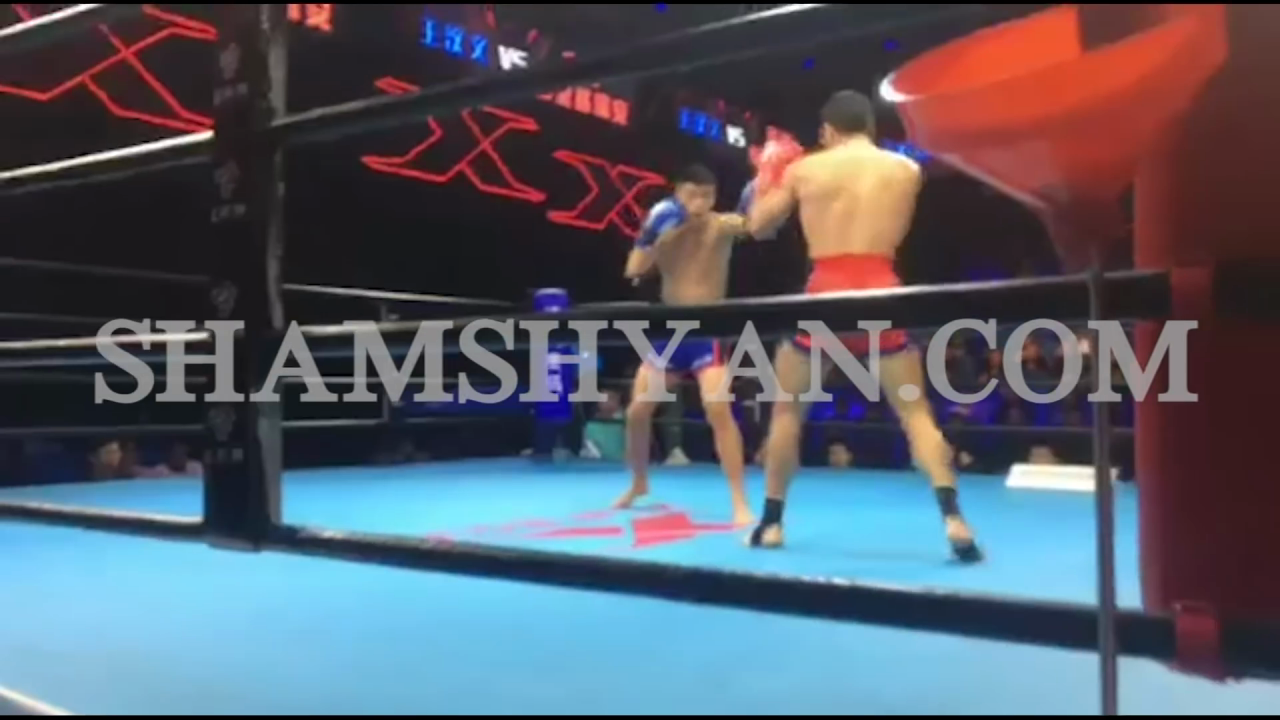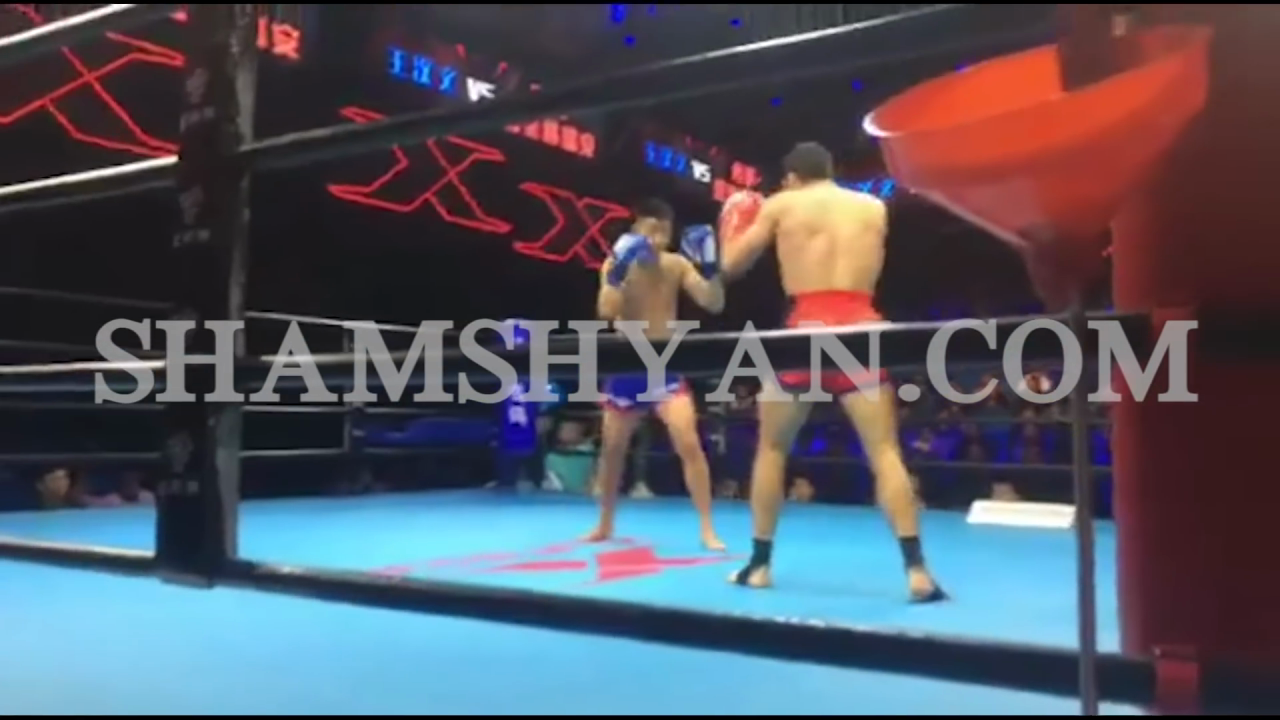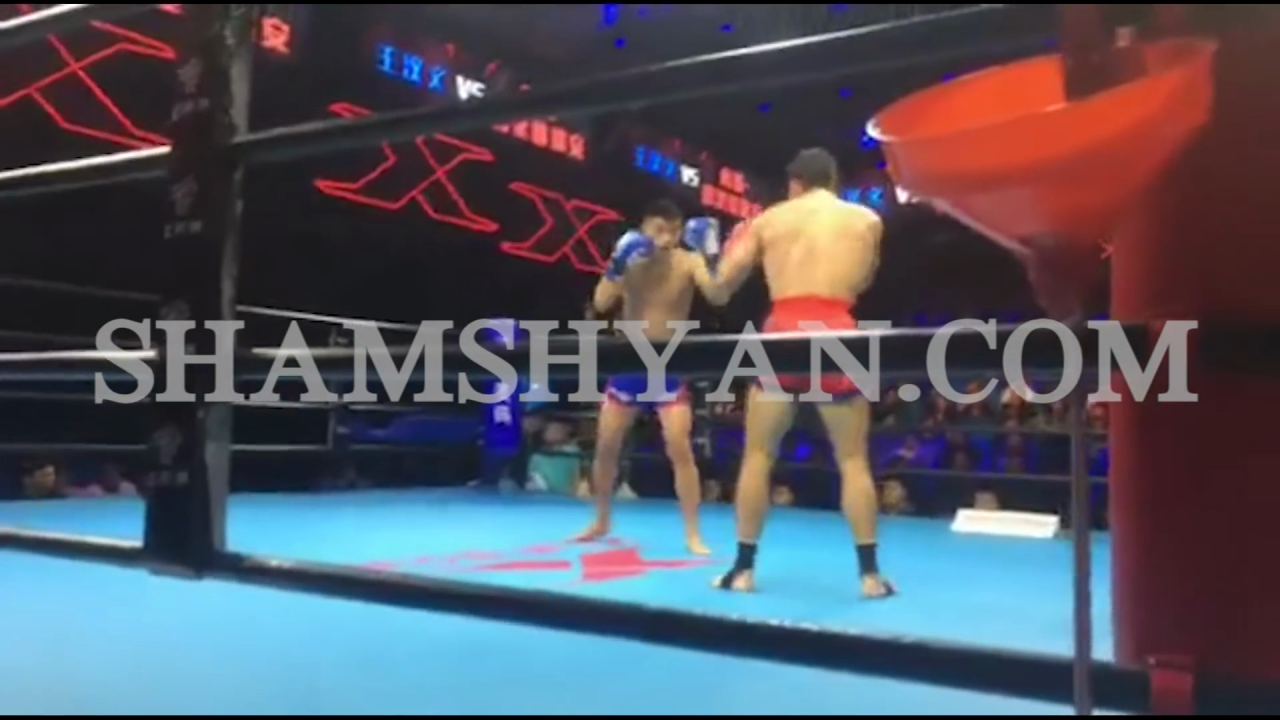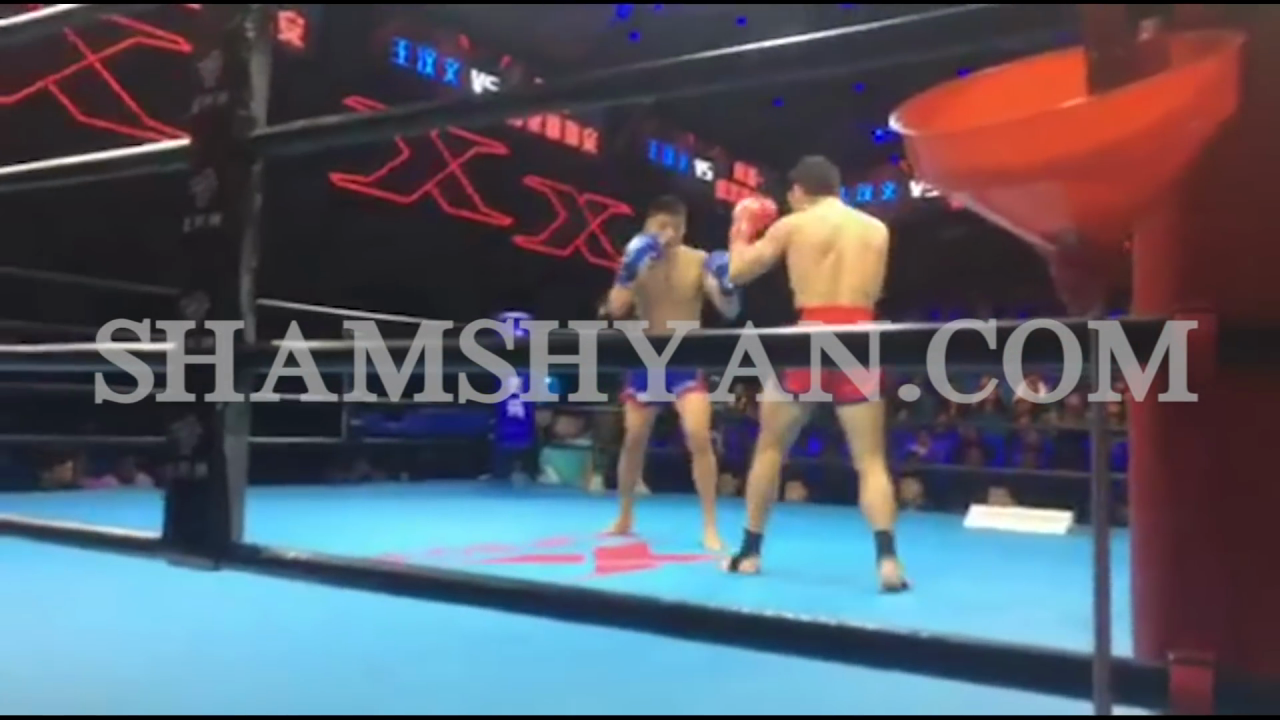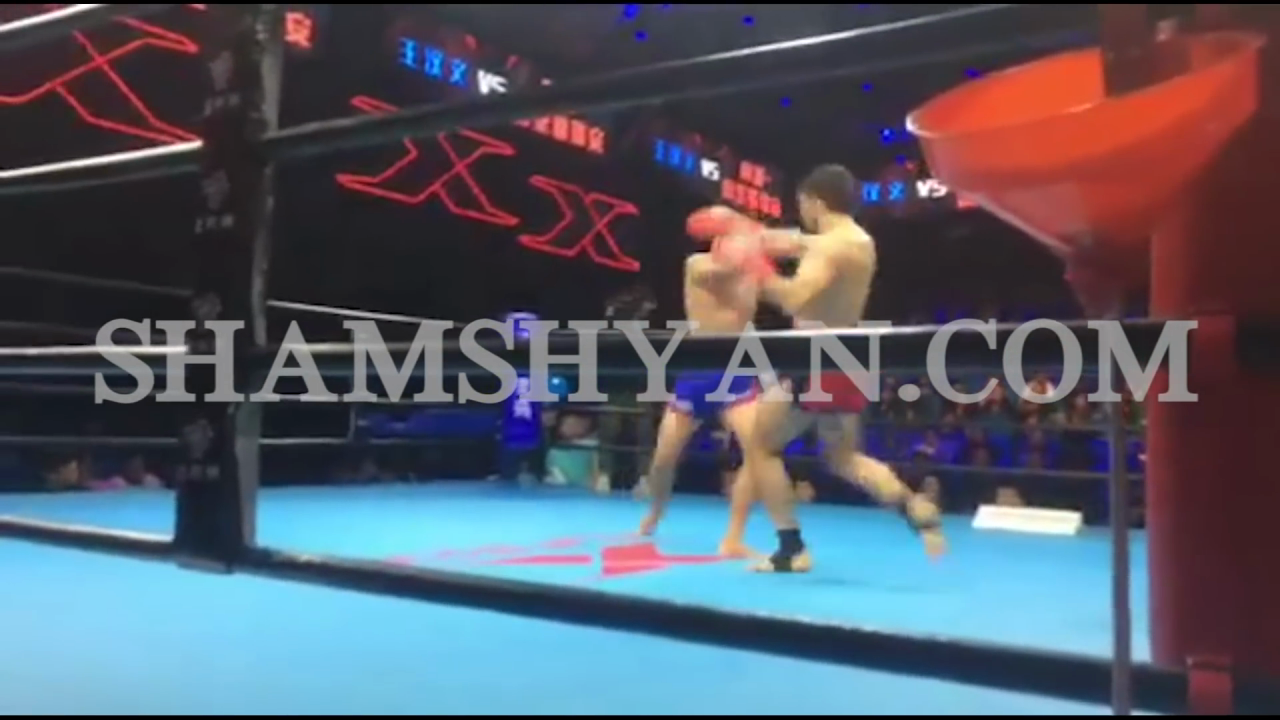
dt=0.4s
person 1, frame 1
left shoulder: (804, 168)
right shoulder: (906, 169)
left elbow: (757, 226)
left wrist: (768, 179)
left hip: (826, 295)
right hip: (879, 295)
left knee: (787, 410)
right knee: (916, 413)
left ankle: (773, 523)
right ankle: (953, 519)
person 1, frame 2
left shoulder: (780, 207)
right shoulder: (874, 210)
left elbow: (732, 265)
left wrist: (732, 227)
left hip: (806, 331)
right hip: (859, 329)
left knee: (771, 448)
right knee: (885, 454)
left ankle: (759, 564)
right ankle: (916, 569)
person 1, frame 3
left shoulder: (770, 219)
right shoulder: (867, 220)
left elbow: (723, 283)
left wrist: (736, 247)
left hip: (783, 333)
right hip: (835, 335)
left knee: (758, 456)
right knee: (853, 461)
left ankle: (743, 567)
right ankle: (870, 573)
person 1, frame 4
left shoulder: (791, 226)
right shoulder: (878, 230)
left elbow: (737, 273)
left wrist: (741, 231)
left knee: (770, 449)
right knee: (871, 463)
left ankle: (749, 552)
right ankle: (888, 559)
person 1, frame 5
left shoulder: (832, 247)
right shoulder: (856, 241)
left elbow: (795, 300)
right elbow: (789, 244)
left wrist: (753, 266)
right wrist: (744, 233)
left knee: (761, 450)
right knee: (844, 460)
left ankle: (792, 550)
right ankle: (915, 509)
person 2, frame 1
left shoulder: (723, 226)
right shoulder: (666, 230)
right elbow: (632, 271)
right wrist: (650, 234)
left hip: (707, 333)
left knee: (719, 412)
right knee: (636, 413)
left ankle: (740, 503)
right ankle: (638, 484)
person 2, frame 2
left shoulder: (678, 264)
right shoulder: (615, 263)
left elbow: (715, 304)
right elbow: (606, 312)
left wrist: (709, 266)
right wrist: (620, 269)
right hip: (626, 369)
left knee: (688, 444)
right knee: (611, 449)
left ankle: (707, 530)
right ankle: (605, 524)
person 2, frame 3
left shoulder: (688, 262)
right shoulder: (630, 259)
right elbow: (601, 304)
right wrist: (618, 265)
left knee: (680, 449)
right knee: (606, 445)
left ankle: (693, 535)
right ankle: (601, 521)
person 2, frame 4
left shoulder: (698, 261)
right shoulder: (638, 260)
left elbow: (729, 312)
right elbow: (615, 309)
left wrist: (727, 289)
right wrist: (628, 271)
left hip: (686, 364)
left knee: (699, 440)
right knee: (633, 442)
left ankle: (710, 527)
right ankle: (625, 518)
person 2, frame 5
left shoulder: (751, 285)
right shoulder: (697, 265)
right elbow: (713, 269)
left hip: (734, 373)
right hip: (695, 368)
right knee: (664, 460)
left ankle: (733, 540)
right ankle: (654, 515)
